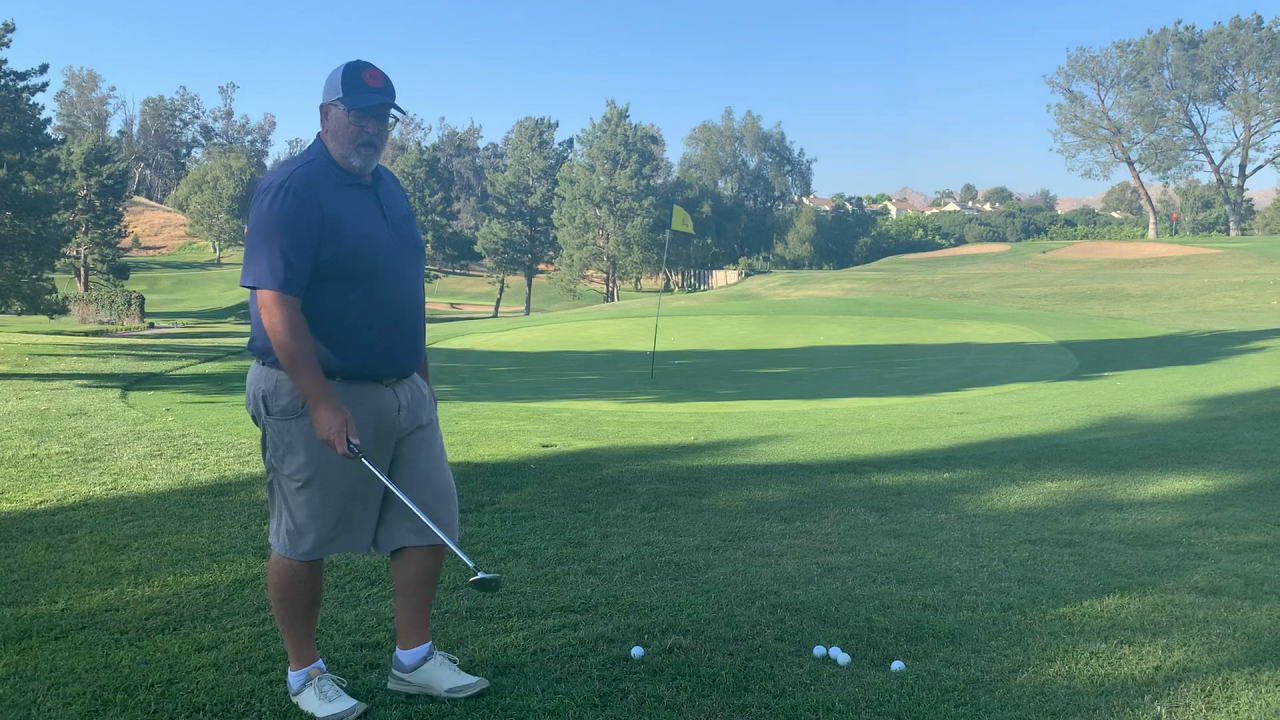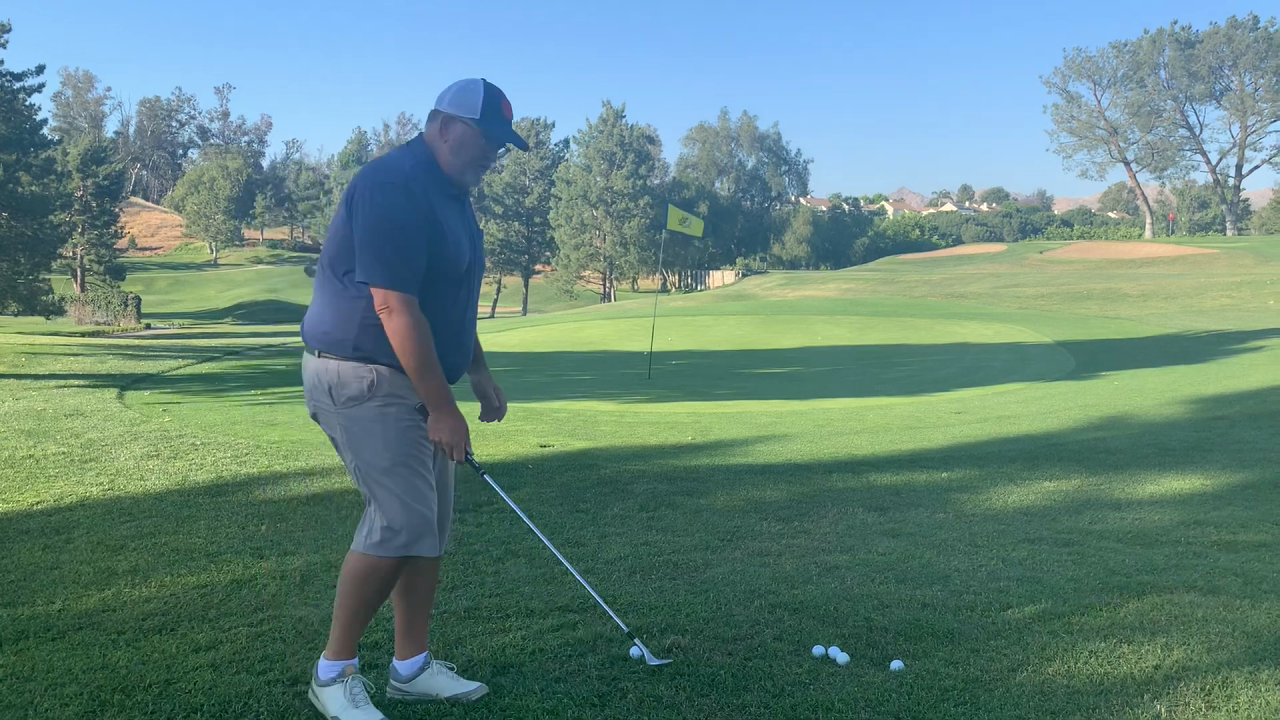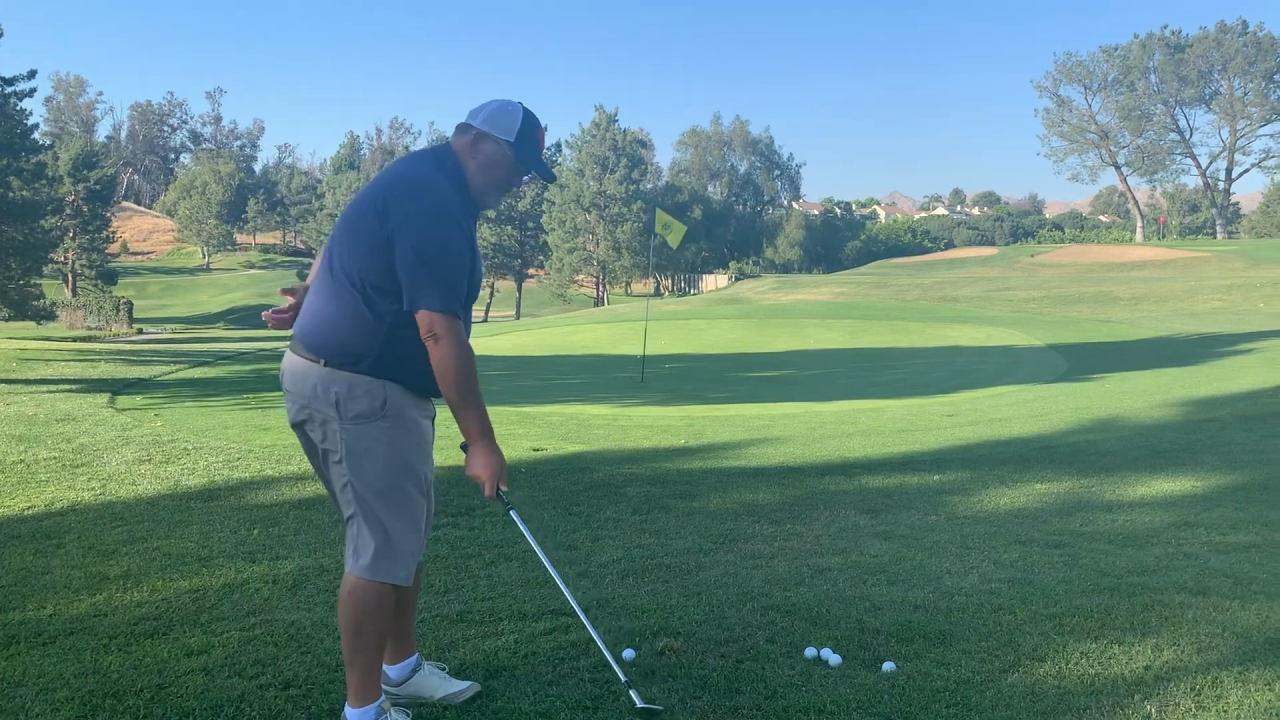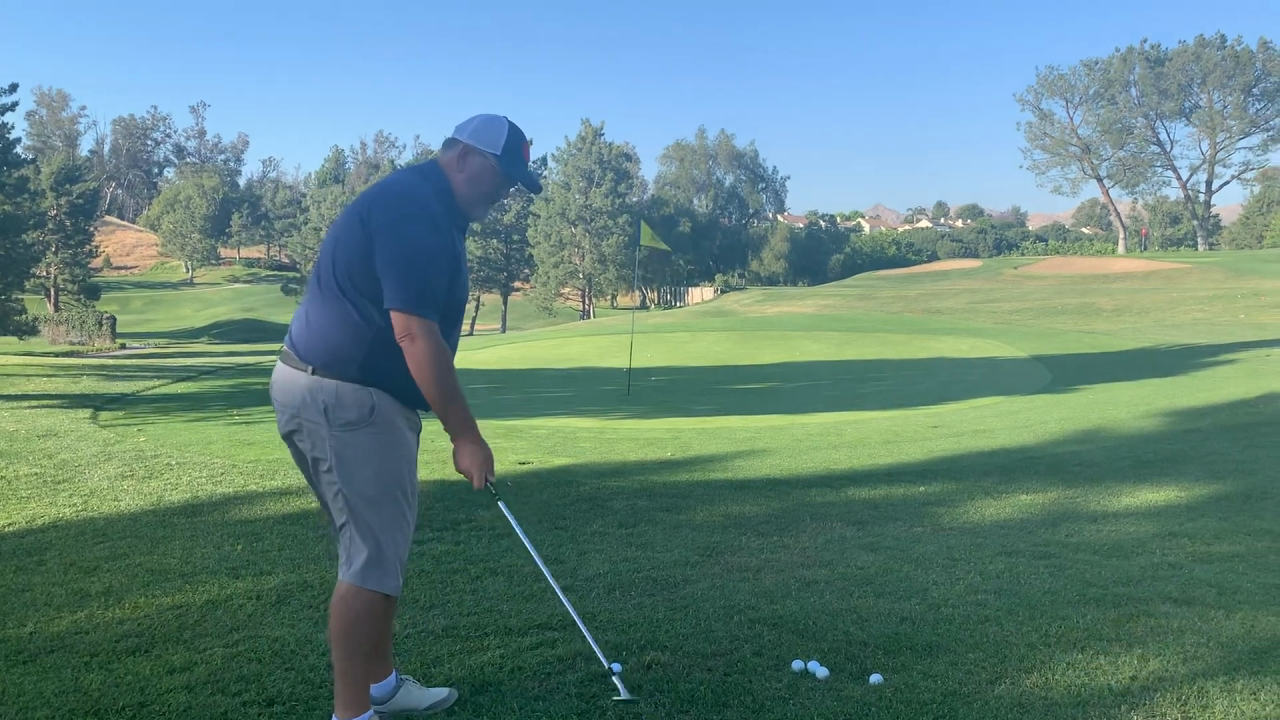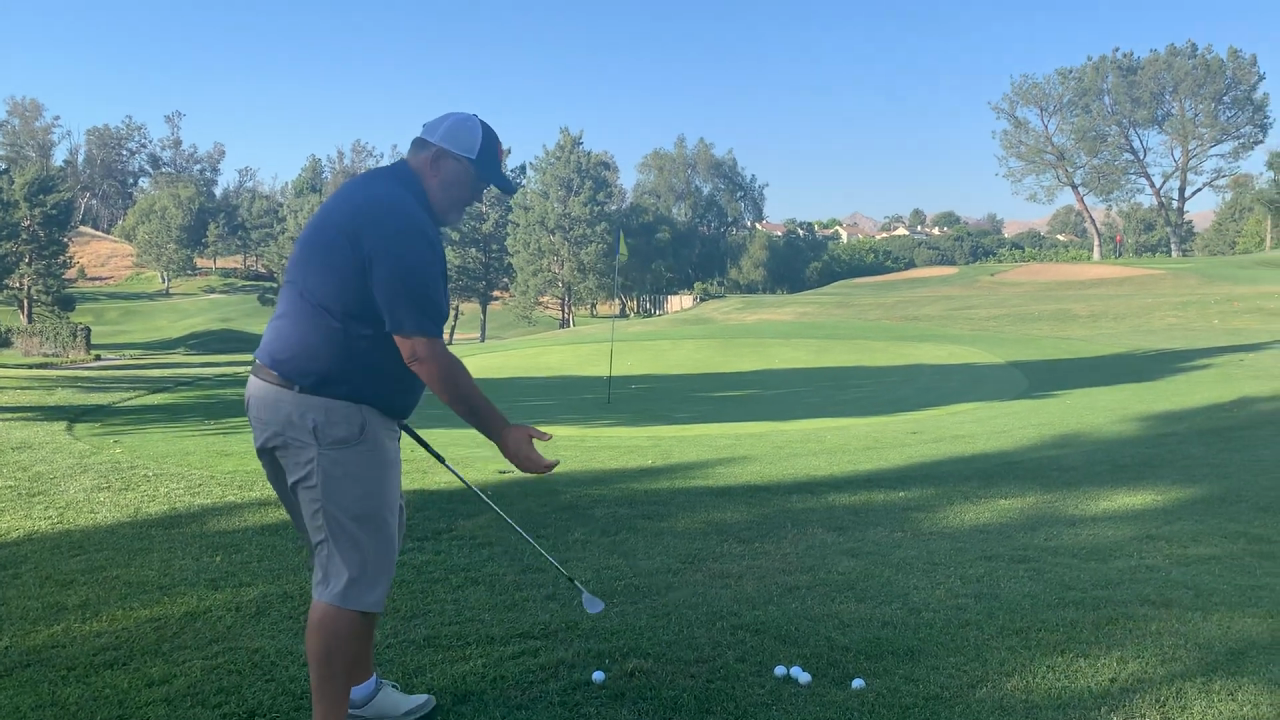
dt=0.7s
person 1, frame 1
left shoulder: (388, 187)
right shoulder: (292, 189)
right elbow: (275, 306)
left wrist: (423, 378)
right wrist: (323, 404)
left hip: (401, 390)
right hip: (320, 395)
left knee: (430, 520)
right knee: (304, 538)
left ankle: (413, 657)
person 1, frame 2
left shoulder: (448, 192)
right shoulder: (396, 184)
right elbow: (395, 306)
left wrist: (480, 375)
right wrist: (440, 408)
left hip: (412, 381)
right hip: (362, 379)
left knee: (427, 527)
right knee: (397, 525)
left ankle: (411, 664)
person 1, frame 3
left shoulder: (426, 183)
right shoulder: (431, 201)
left elbow: (347, 248)
right elbow: (441, 334)
left wrist: (311, 295)
right wrist: (481, 441)
left hip: (370, 380)
right hip: (355, 387)
left knee: (406, 529)
right knee: (382, 545)
left ankle: (400, 666)
person 1, frame 4
left shoulder: (433, 211)
right shoulder: (413, 208)
left elbow: (433, 323)
right elbow: (415, 334)
left wrist: (459, 418)
right wrist: (463, 433)
left hip: (361, 394)
right hip: (339, 396)
left knee: (383, 545)
right knee: (372, 556)
person 1, frame 5
left shoulder: (377, 196)
right shoulder: (400, 218)
right elbow: (422, 352)
right wrist: (502, 432)
left hip: (307, 395)
right hip: (324, 410)
left knee: (365, 554)
right knee: (351, 570)
